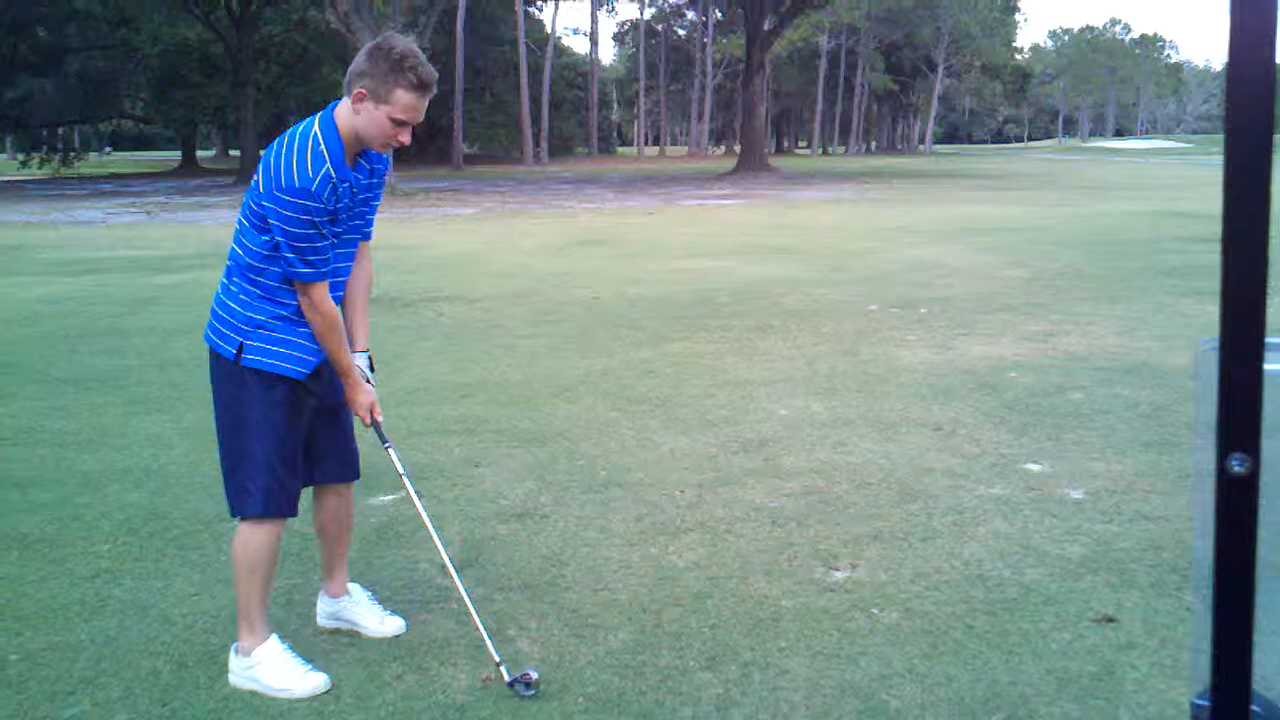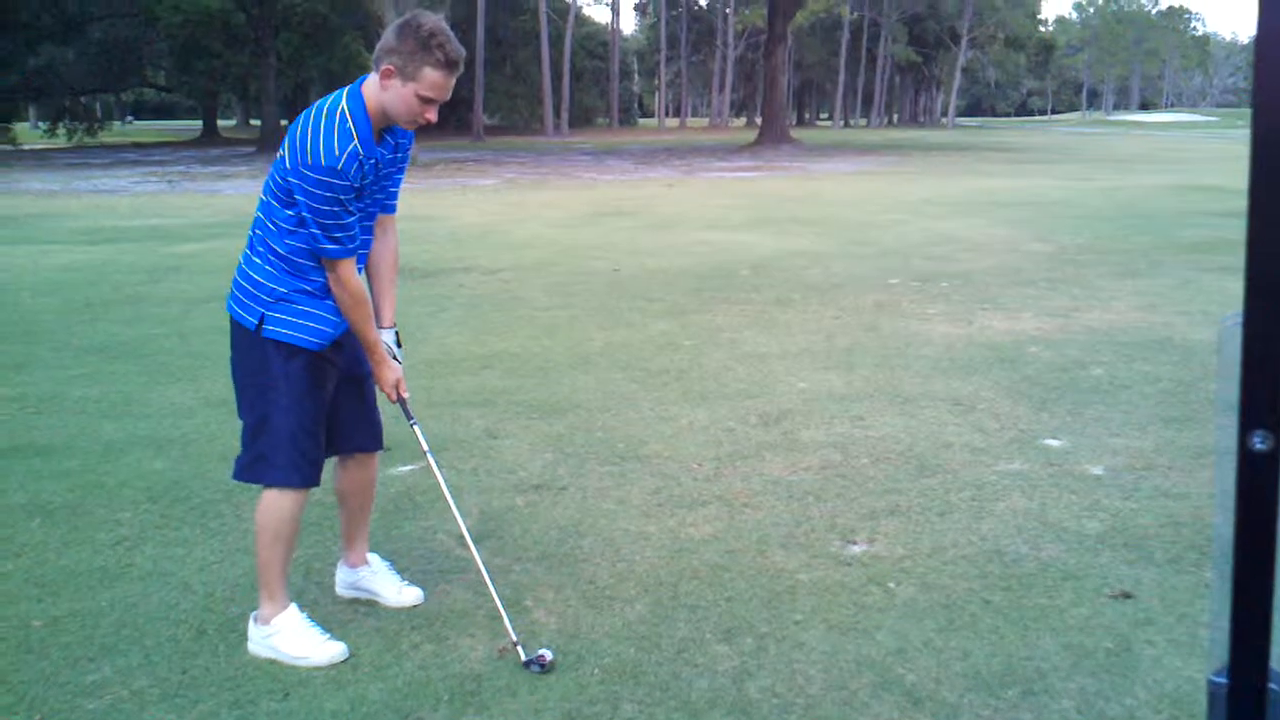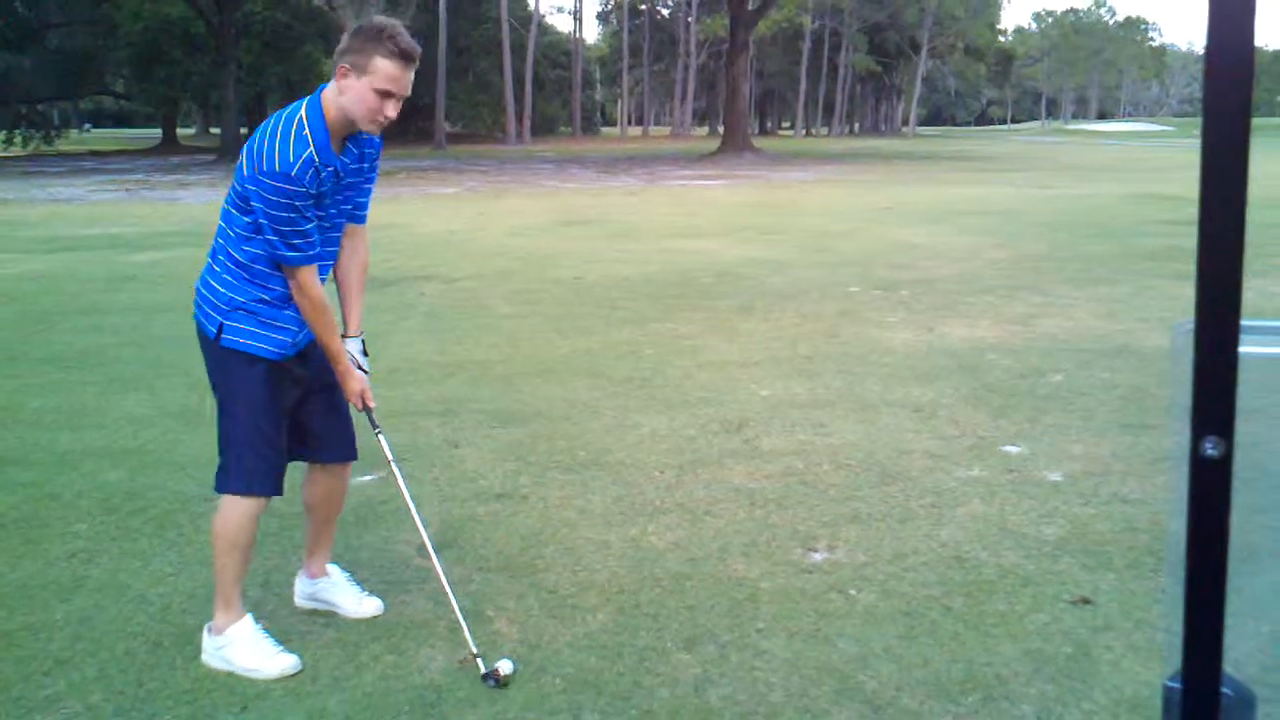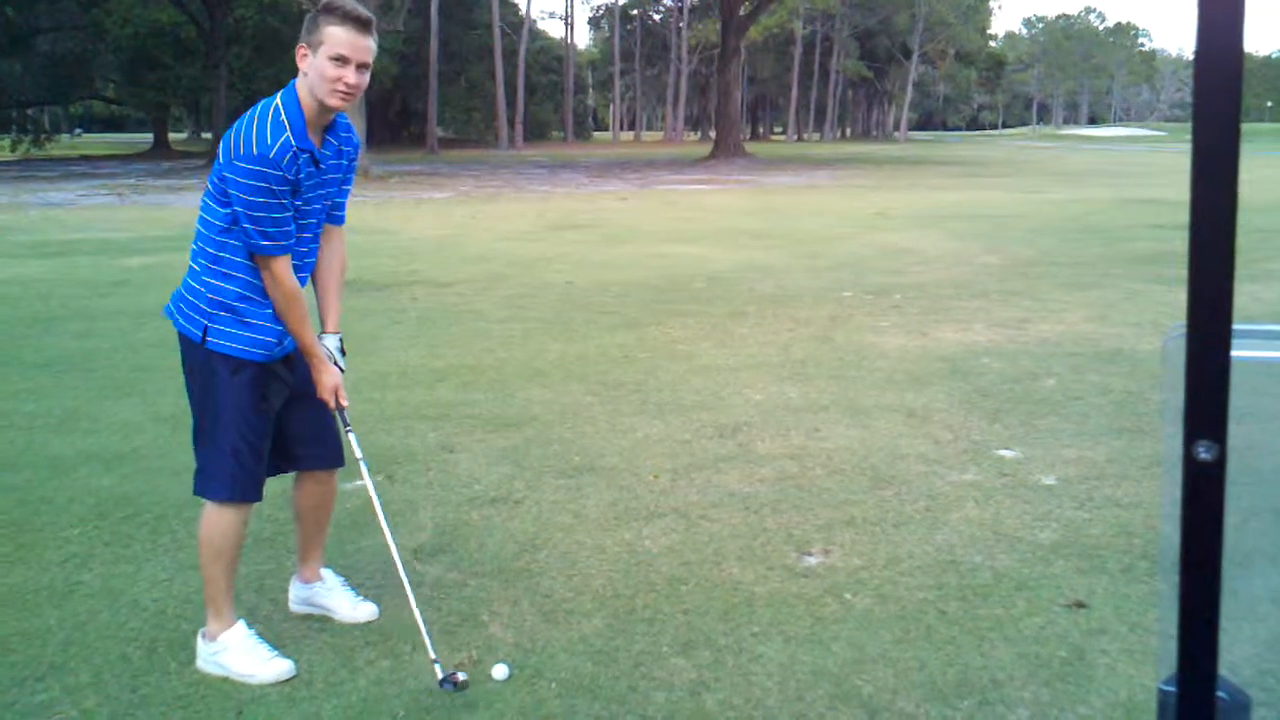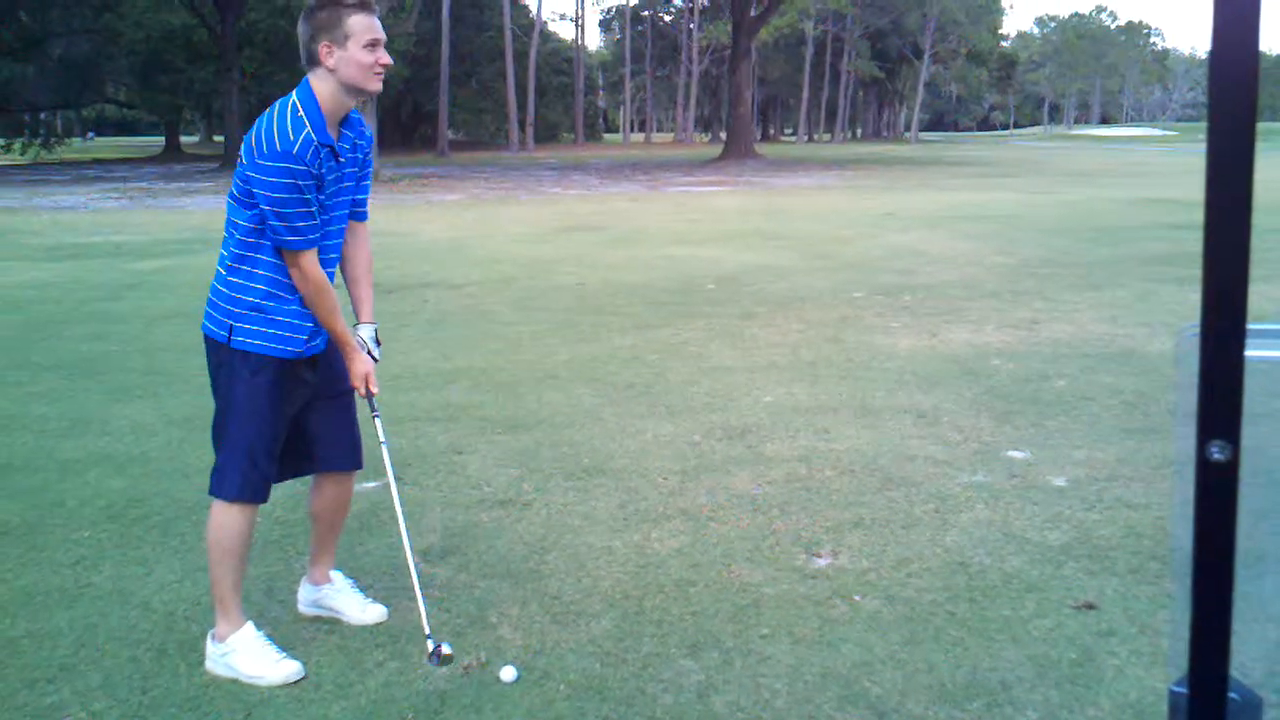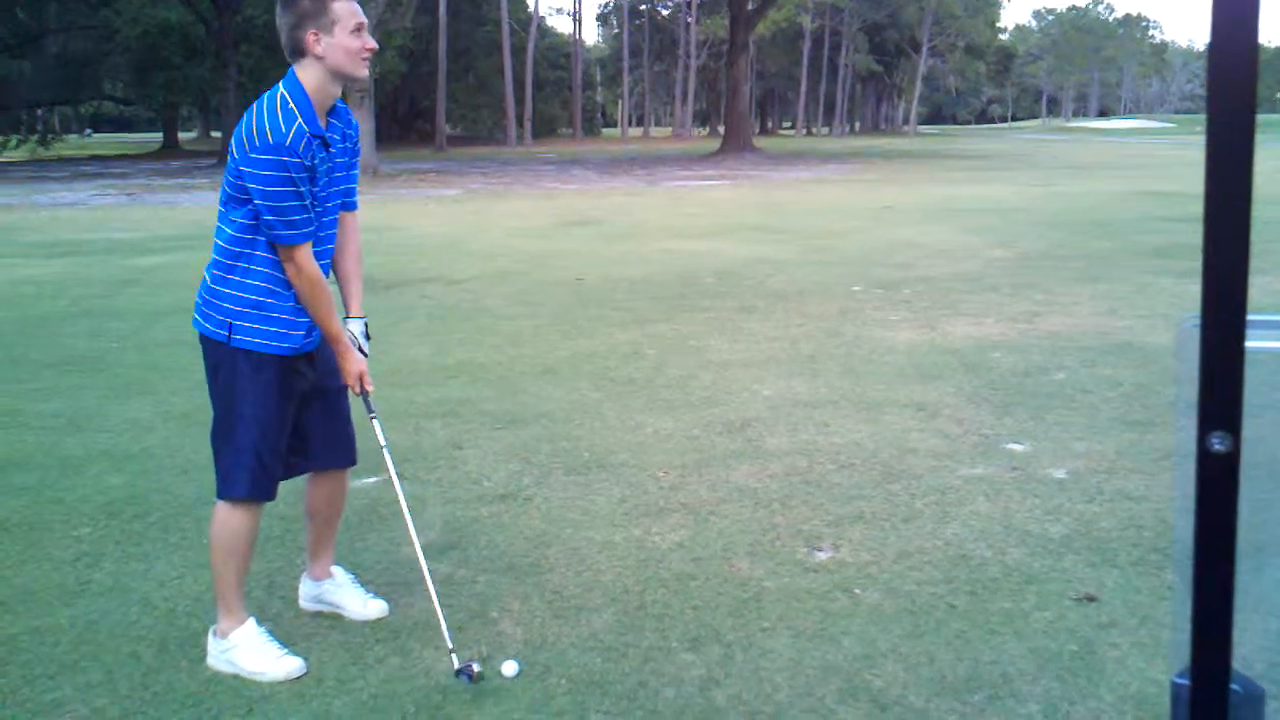
dt=0.5s
person 1, frame 1
left shoulder: (371, 157)
right shoulder: (299, 172)
right elbow: (314, 296)
left wrist: (361, 356)
right wrist: (351, 379)
left hip: (315, 346)
right hip: (260, 349)
left knee: (336, 474)
right knee: (267, 499)
left ankle: (337, 595)
right ankle: (251, 649)
person 1, frame 2
left shoulder: (395, 129)
right shoulder: (327, 147)
right elbow: (341, 272)
left wrist: (388, 329)
right wrist: (378, 357)
left hip: (337, 316)
right hip: (281, 318)
left knee: (360, 444)
right knee: (290, 469)
left ankle: (355, 564)
right ankle: (271, 616)
person 1, frame 3
left shoulder: (363, 143)
right shoulder: (285, 155)
left elbow: (352, 239)
right elbow: (302, 278)
left wrist: (355, 338)
right wrist: (343, 364)
left hip: (302, 326)
right hip: (245, 325)
left knee: (333, 452)
right knee: (251, 477)
left ankle: (316, 575)
right ankle: (226, 627)
person 1, frame 4
left shoulder: (343, 139)
right shoulder: (261, 144)
right elbow: (274, 270)
left wrist: (332, 337)
right wrist: (318, 359)
left hip: (287, 331)
right hip: (229, 332)
left knee: (321, 458)
right knee: (232, 484)
left ankle: (309, 580)
right ankle: (218, 632)
person 1, frame 5
left shoulder: (356, 134)
right shoulder: (283, 141)
right elbow: (303, 266)
left wrist: (366, 328)
right wrist: (349, 347)
left hip: (315, 334)
right hip: (255, 334)
left knee: (338, 461)
right knee: (243, 482)
left ankle: (319, 582)
right ankle: (227, 634)
person 1, frame 6
left shoulder: (343, 123)
right shoulder: (273, 133)
right elbow: (298, 261)
left wrist: (356, 322)
right wrist: (342, 345)
left hip: (309, 327)
right hip: (252, 331)
left knee: (333, 457)
right knee: (246, 482)
left ankle: (320, 577)
right ankle: (230, 630)
